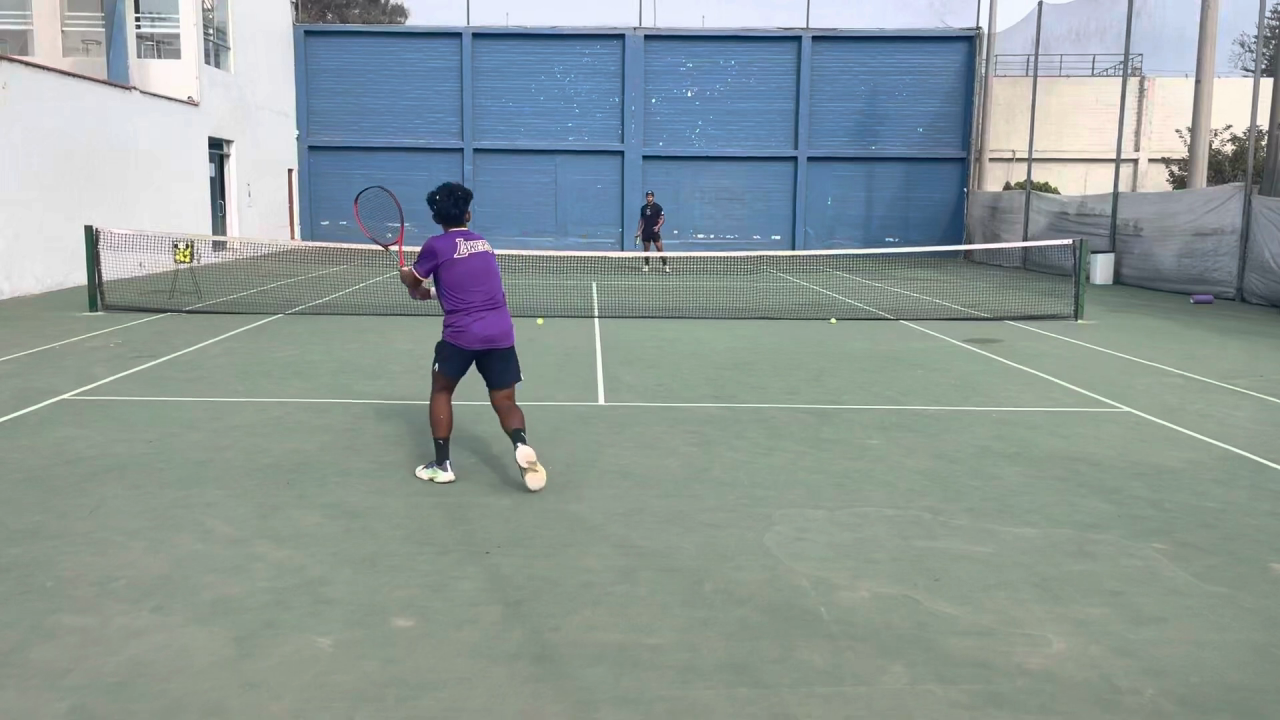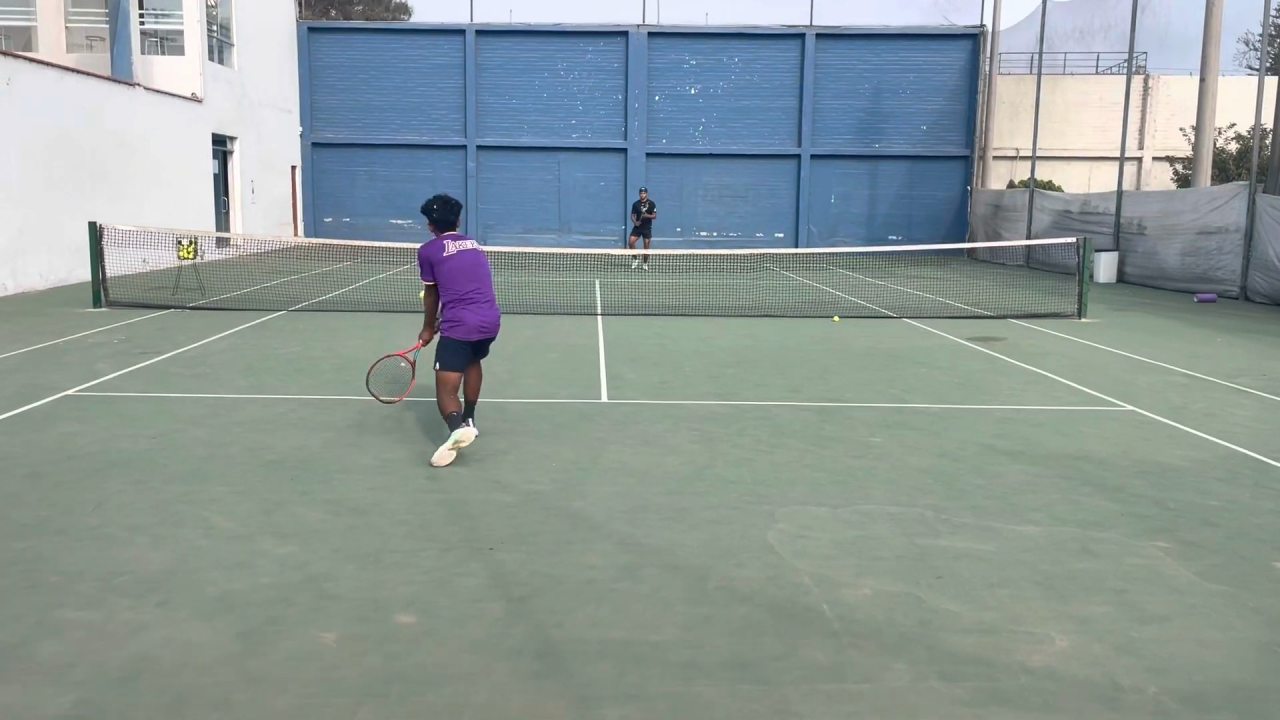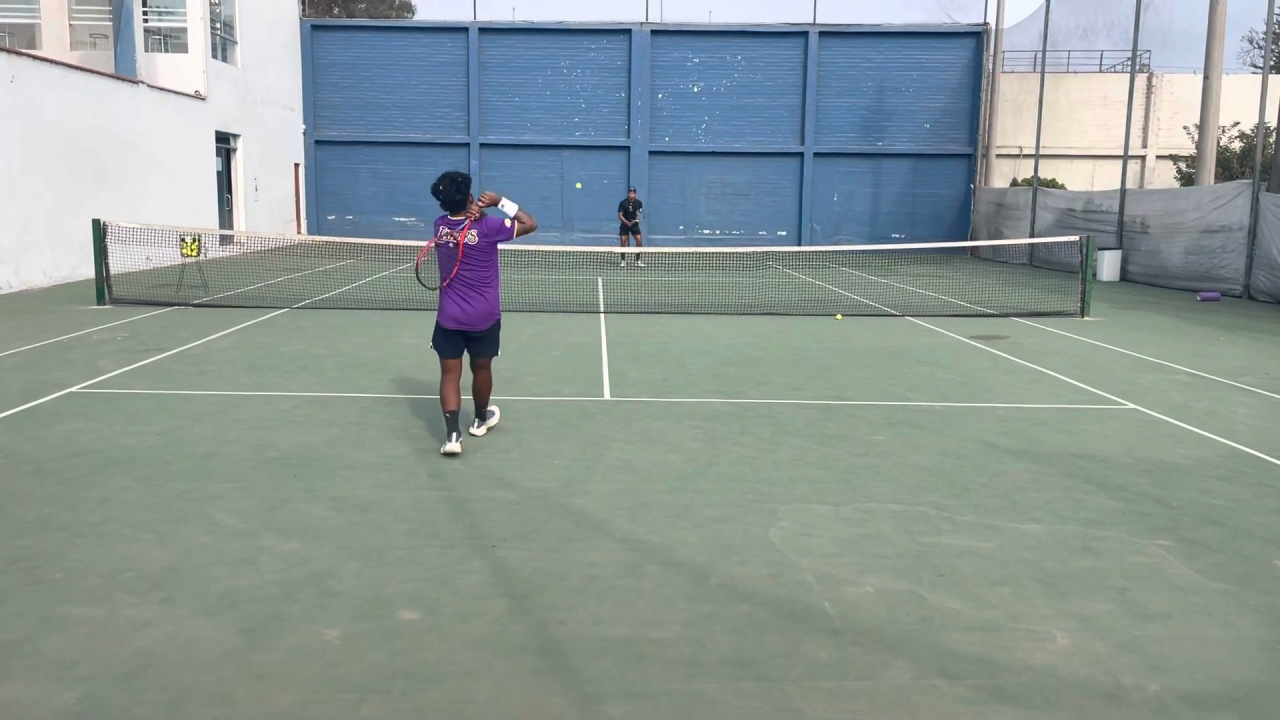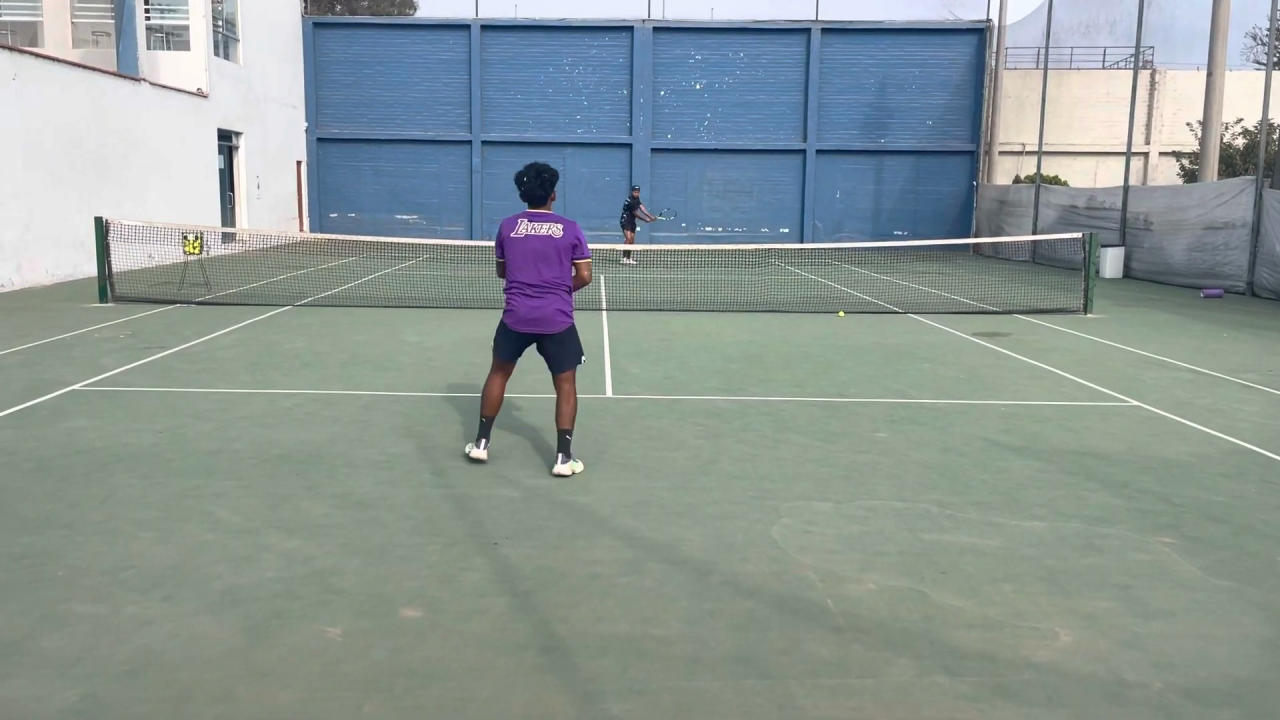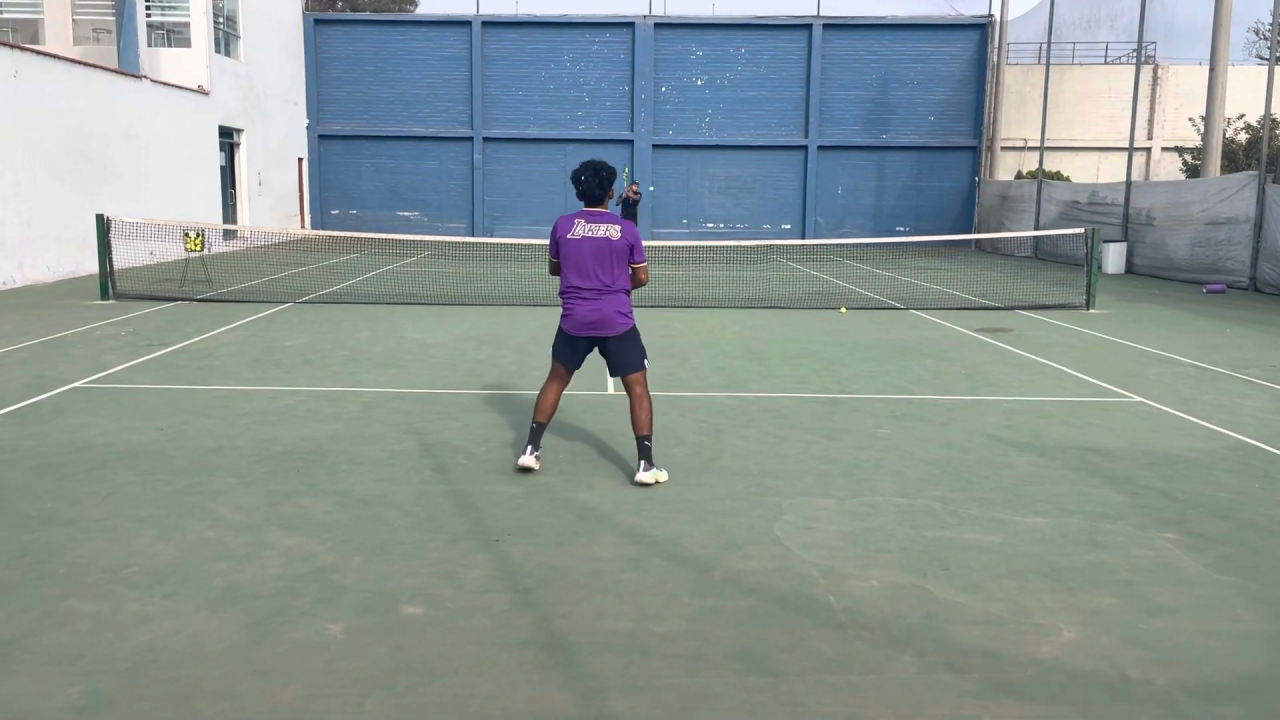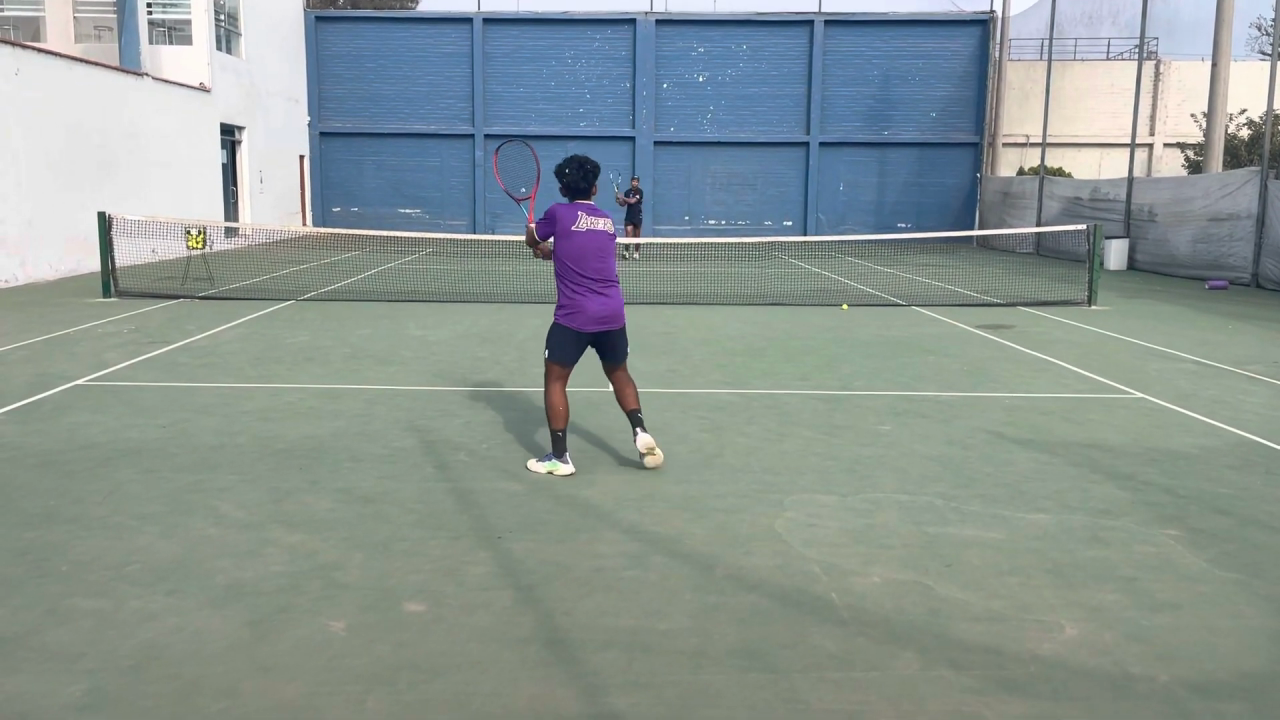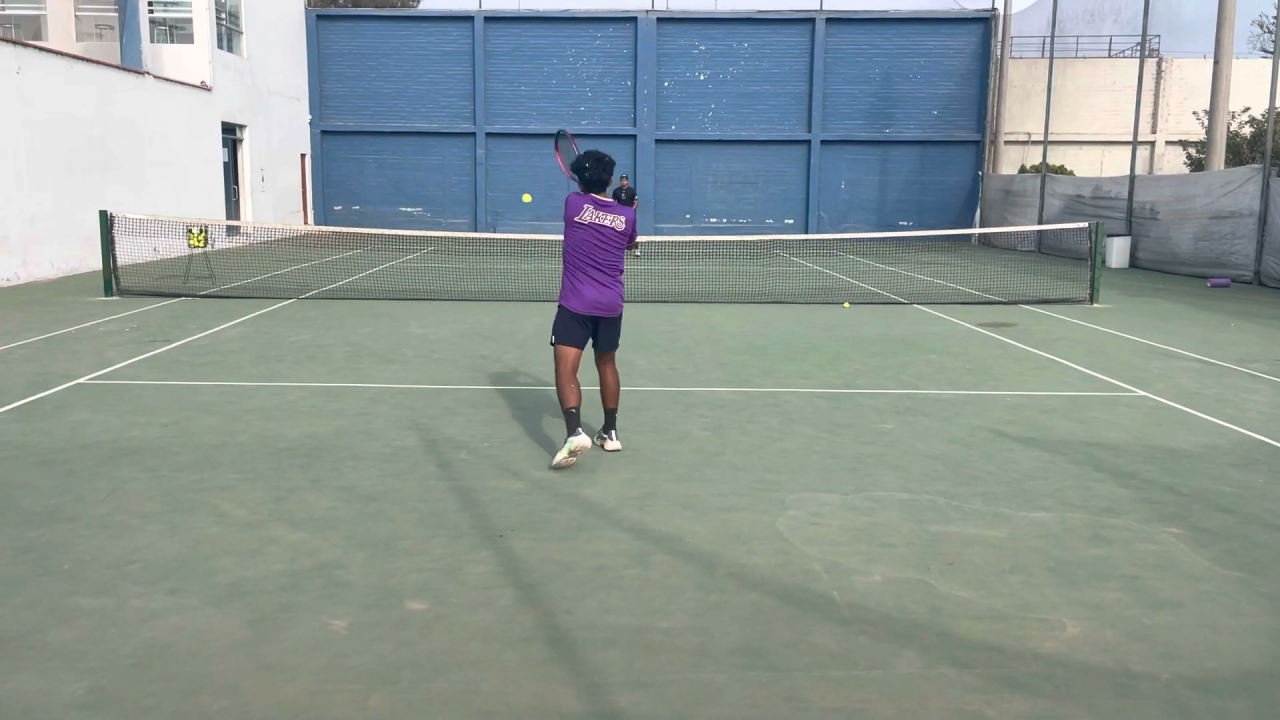
dt=0.7s
person 1, frame 1
left shoulder: (436, 245)
right shoulder: (484, 244)
left elbow: (412, 283)
left wrist: (407, 278)
right wrist: (430, 292)
left hip: (461, 336)
right hip: (501, 334)
left knee: (441, 393)
right knee: (505, 403)
left ankle: (441, 465)
right ankle: (521, 446)
person 1, frame 2
left shoulder: (427, 250)
right shoulder: (474, 244)
left elbow: (431, 296)
left wrist: (428, 328)
right wrist: (437, 323)
left hip: (459, 326)
right hip: (491, 320)
left knee: (446, 390)
right knee: (473, 363)
left ankle: (458, 428)
right ankle: (468, 420)
person 1, frame 3
left shoulder: (439, 226)
right shoulder: (488, 226)
right elbow: (530, 224)
left wrist: (477, 211)
right wrist: (499, 201)
left hip: (449, 316)
right hip: (485, 315)
left knee: (450, 374)
right knee: (482, 368)
left ankle: (453, 435)
right ankle: (480, 419)
person 1, frame 4
left shoulder: (507, 227)
right shoulder: (569, 229)
right elbow: (584, 277)
left hip: (516, 317)
right hip: (556, 319)
left knee: (498, 375)
right knee: (566, 385)
left ankle: (481, 442)
right ankle: (563, 457)
person 1, frame 5
left shoulder: (562, 226)
right shoulder: (626, 229)
left elbow: (554, 269)
right elbow: (641, 278)
left hip: (575, 320)
right hip: (617, 321)
left knee: (556, 381)
right knee: (638, 389)
left ankle: (530, 450)
right ankle: (646, 465)
person 1, frame 6
left shoulder: (560, 212)
right shoulder: (605, 222)
left elbow: (533, 240)
left wrist: (533, 234)
right wrist: (553, 251)
left hip: (575, 316)
right hip: (612, 314)
left knee: (554, 381)
right knee: (618, 374)
left ankle: (559, 457)
right ankle: (641, 433)
person 1, frame 7
left shoulder: (573, 202)
right shoulder: (626, 216)
left hip: (576, 303)
right hip: (611, 304)
left knee: (566, 370)
right knee: (606, 364)
left ankle: (574, 433)
right ankle: (610, 433)
